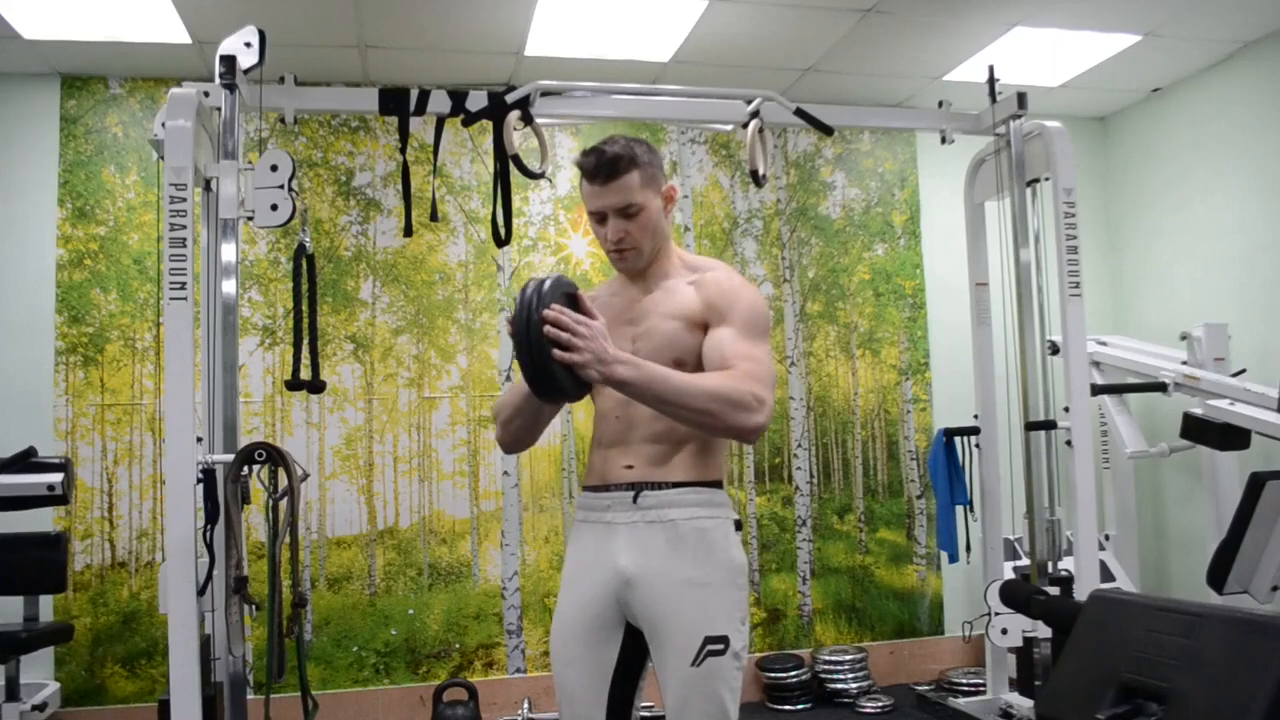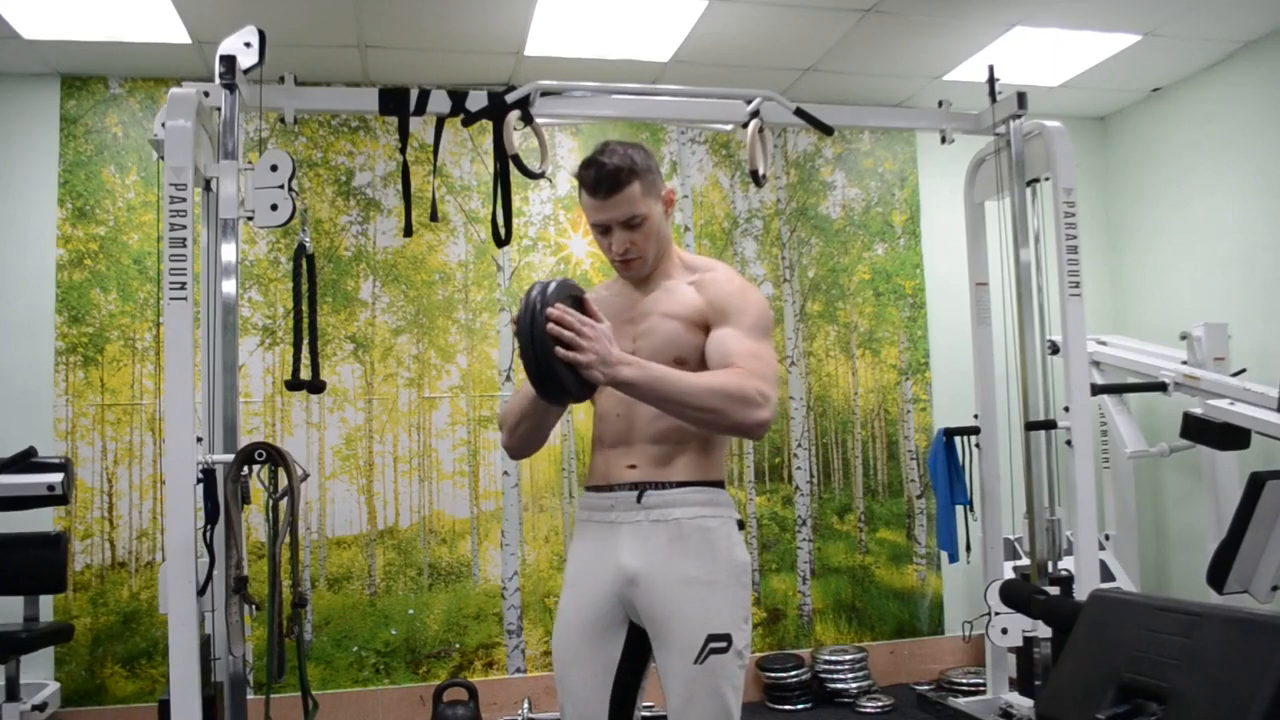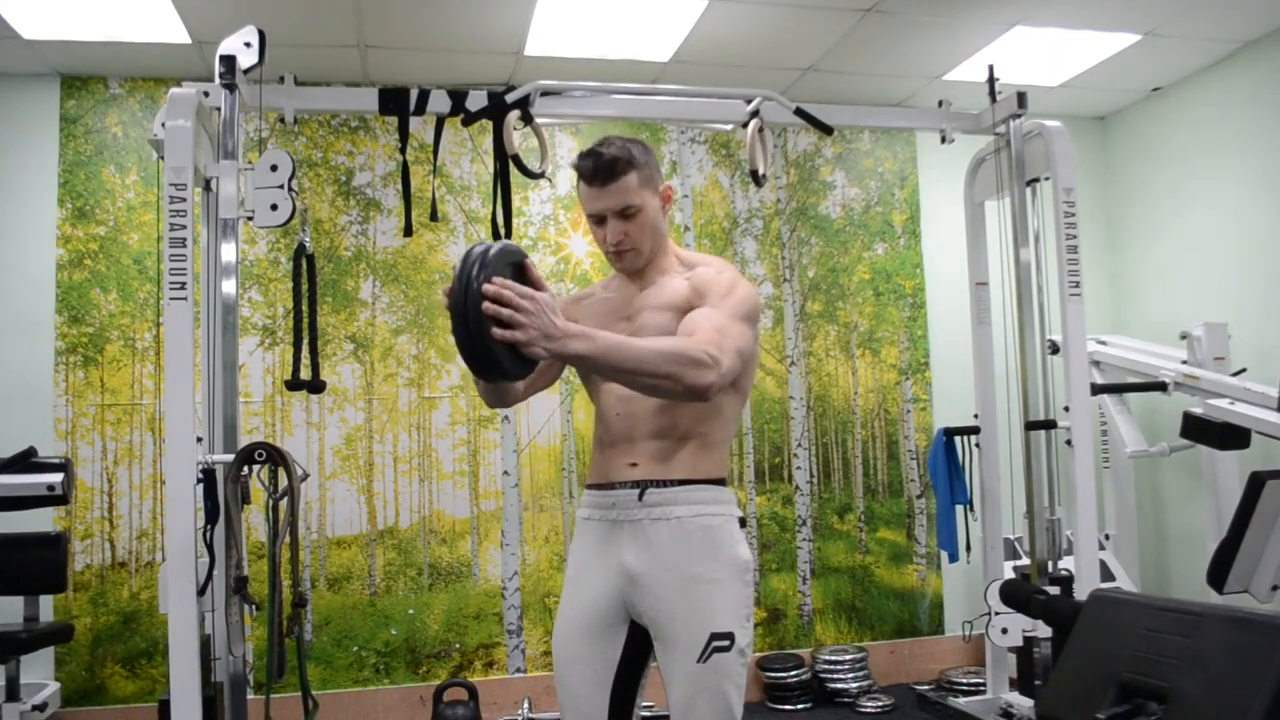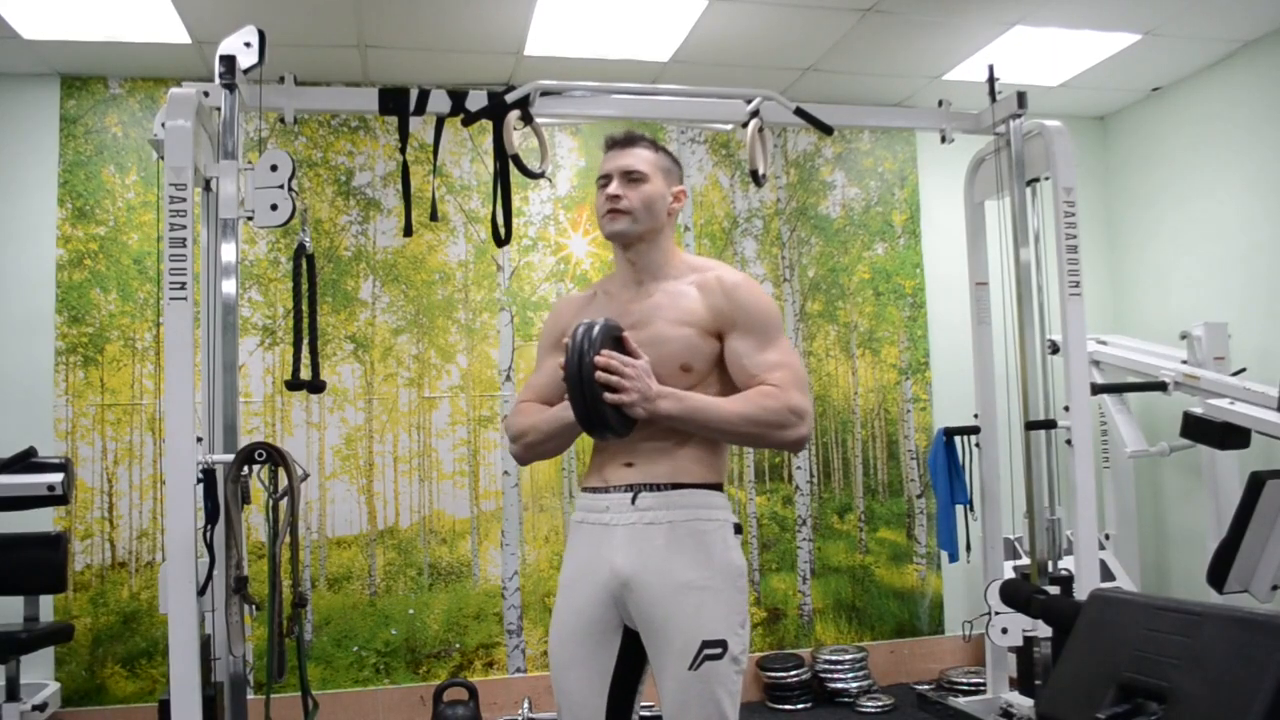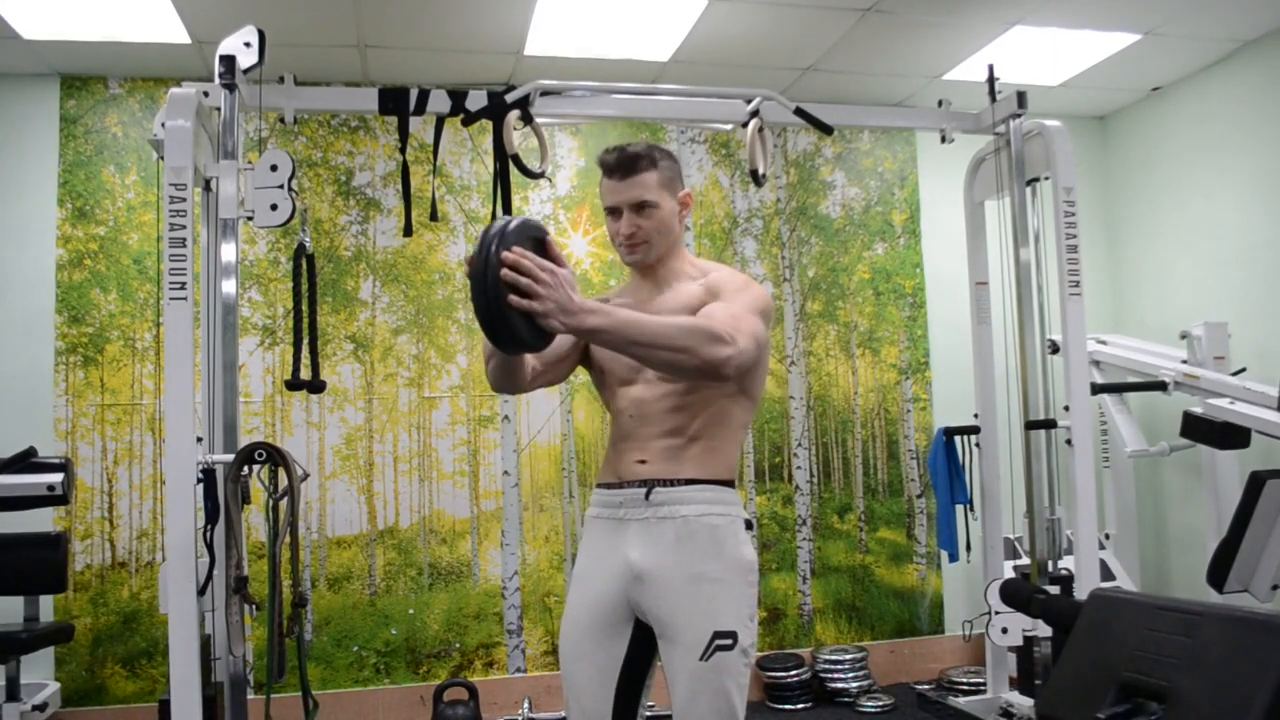
dt=1s
person 1, frame 1
left shoulder: (722, 291)
right shoulder: (582, 313)
left elbow: (750, 410)
right elbow: (510, 434)
left wrist: (616, 367)
left hip: (687, 531)
right hip: (595, 535)
person 1, frame 2
left shoulder: (723, 292)
right shoulder: (583, 311)
left elbow: (753, 407)
right elbow: (517, 440)
left wrist: (618, 367)
left hip: (690, 531)
right hip: (598, 534)
person 1, frame 3
left shoulder: (719, 285)
right shoulder: (581, 307)
left elbow: (703, 372)
right elbow: (504, 392)
left wrist: (565, 340)
right wrist: (495, 336)
left hip: (691, 529)
right hip: (599, 532)
person 1, frame 4
left shoulder: (726, 293)
right shoulder: (572, 313)
left elbow: (792, 418)
right elbow: (522, 437)
left wrist: (659, 401)
left hip: (688, 531)
right hip: (592, 535)
person 1, frame 5
left shoulder: (734, 291)
right shoulder: (599, 310)
left elbow: (719, 353)
right elbow: (512, 378)
left wrist: (581, 315)
right wrist: (509, 317)
left hip: (698, 527)
right hip: (607, 529)
